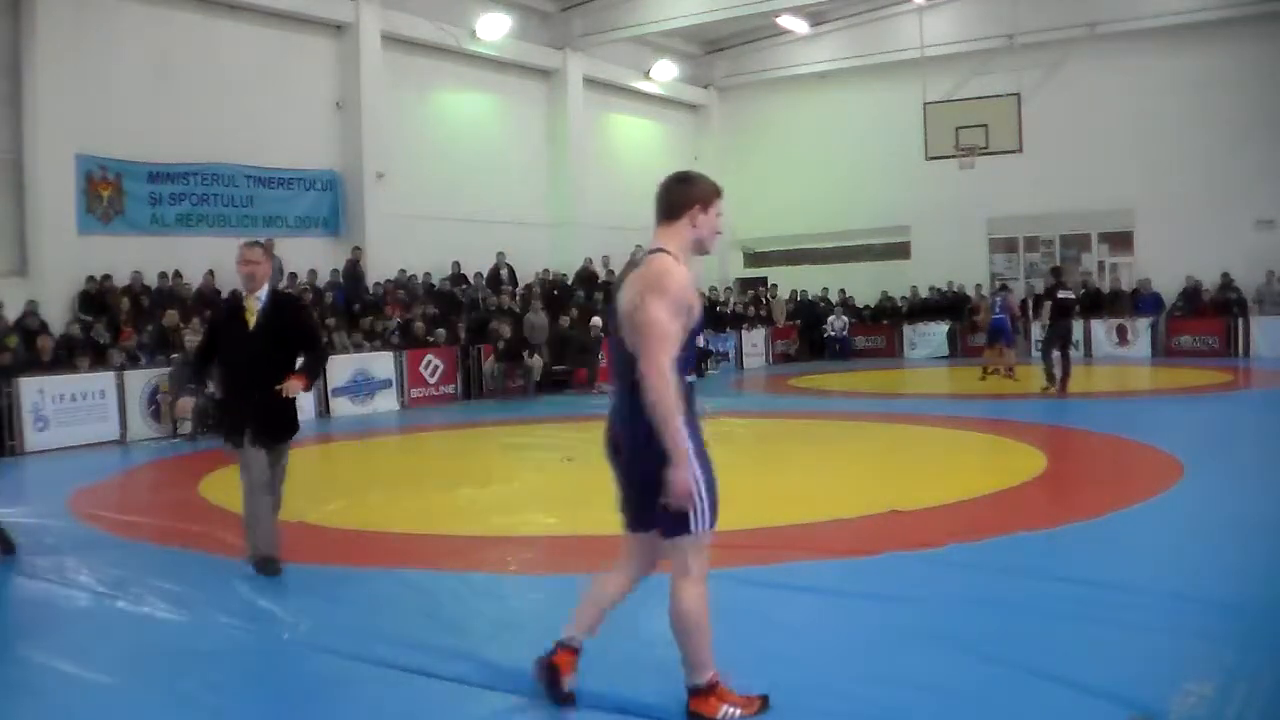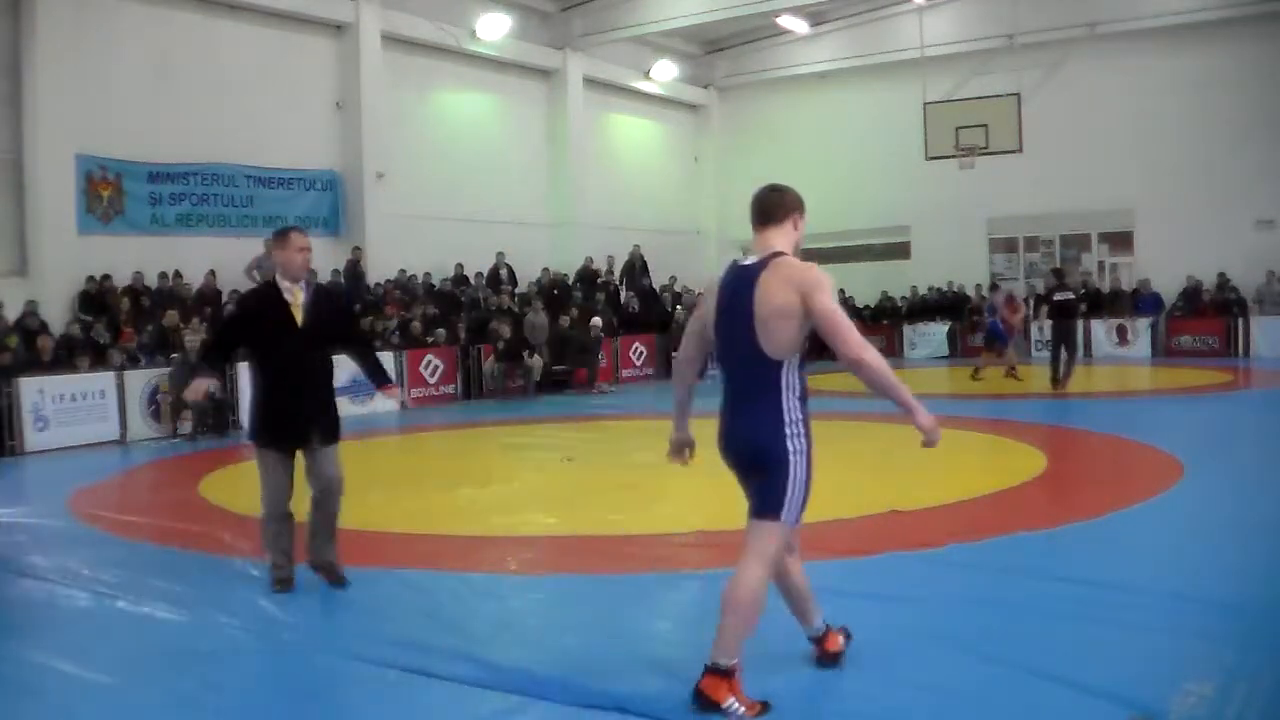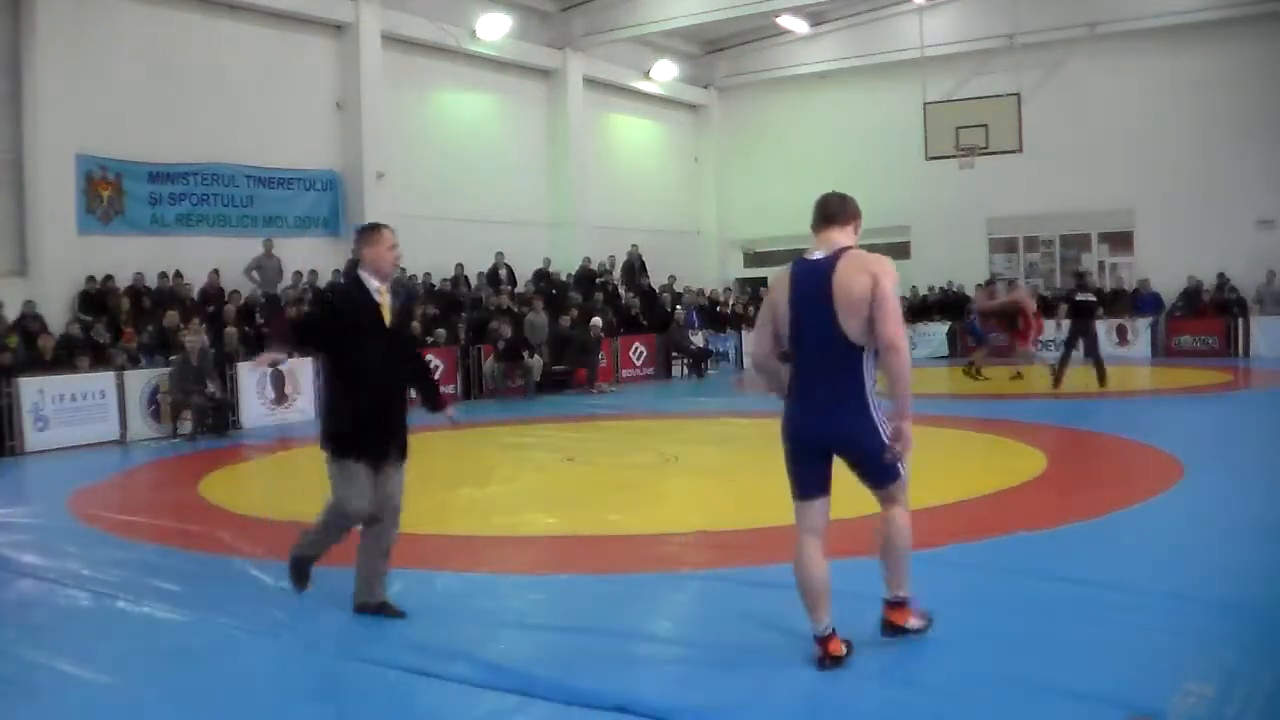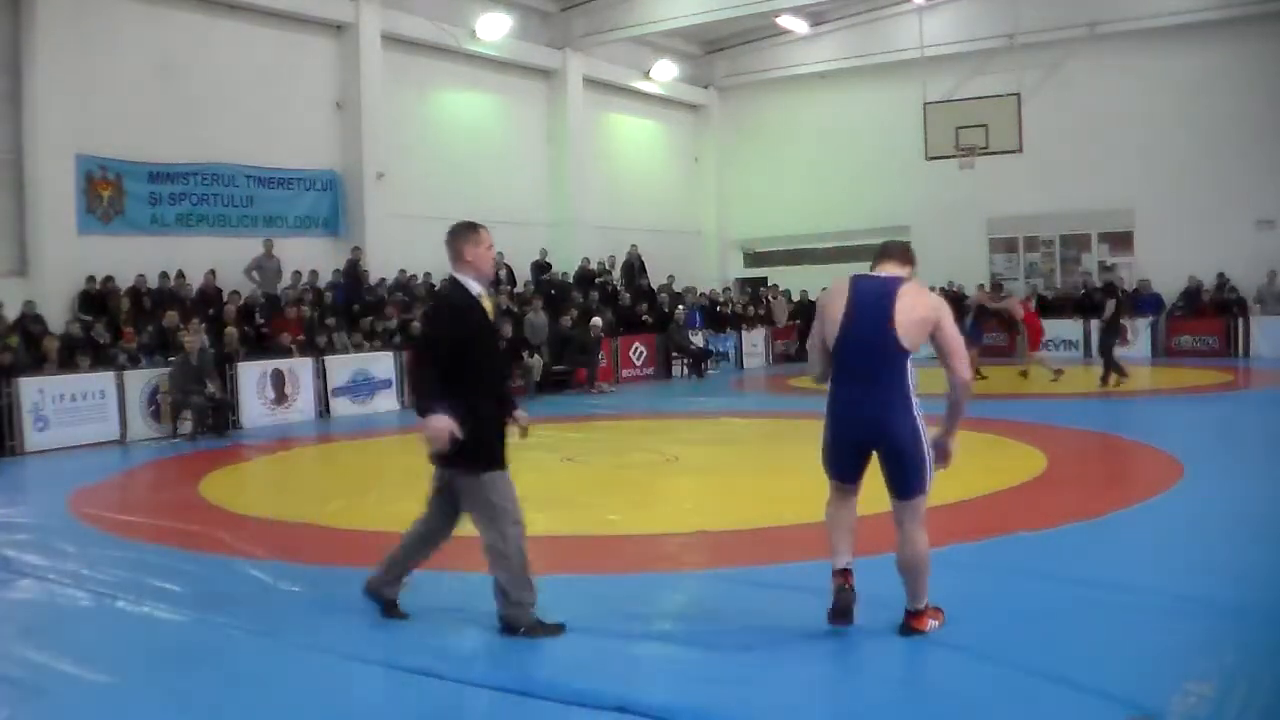
dt=0.4s
person 1, frame 1
left shoulder: (637, 272)
right shoulder: (670, 275)
right elbow: (657, 372)
right wrist: (680, 457)
left hip: (626, 433)
right hip: (661, 439)
left knee: (640, 554)
right knee: (690, 567)
left ankle: (564, 653)
person 1, frame 2
left shoulder: (722, 284)
right shoulder: (803, 277)
left elbow: (685, 363)
right elbow: (857, 354)
left wrist: (680, 425)
right wrist: (914, 408)
left hip: (734, 431)
right hip: (779, 433)
left knee: (783, 538)
right knee: (760, 556)
left ankle: (823, 636)
person 1, frame 3
left shoulder: (784, 280)
right shoulder: (873, 267)
left elbow: (762, 358)
right elbow: (892, 341)
right wrist: (904, 416)
left hip: (801, 417)
right hip: (855, 413)
left knee: (810, 530)
right knee: (894, 502)
left ankle: (825, 638)
right ankle: (898, 607)
person 1, frame 4
left shoulder: (834, 294)
right shoulder: (928, 301)
left elbow: (817, 370)
right elbow: (962, 377)
right wrist: (947, 433)
left hip: (844, 411)
right hip: (896, 413)
left knee: (841, 496)
right knee: (910, 520)
left ankle: (841, 577)
right ankle: (917, 612)
person 2, frame 1
left shoulder: (289, 307)
right shoulder: (225, 310)
left elbow: (316, 350)
right elbow: (206, 353)
left wrist: (301, 378)
right wrist: (193, 389)
left hip: (277, 411)
right hip: (240, 413)
left knee: (271, 485)
right knee: (256, 481)
left ankle: (263, 544)
right ankle: (264, 553)
person 2, frame 2
left shoulder: (328, 299)
right shoulder: (254, 303)
left elbow: (357, 343)
right elbow: (221, 343)
left wrist: (383, 381)
right wrist: (207, 375)
left hip: (318, 414)
right hip: (273, 416)
left knee: (330, 485)
right knee: (276, 499)
left ankle: (323, 556)
right ankle: (281, 568)
person 2, frame 3
left shoulder: (396, 303)
right shoulder: (339, 299)
left elbow: (409, 358)
right elbow: (303, 334)
left wrist: (436, 400)
right wrist: (281, 351)
left hip: (388, 427)
right hip: (349, 426)
left knee: (387, 509)
right knee: (351, 506)
left ankle: (371, 594)
right ankle: (305, 551)
person 2, frame 4
left shoulder: (475, 302)
right shoulder: (447, 305)
right elbow: (422, 366)
left wrist: (508, 408)
right wrist: (433, 412)
left hip: (476, 433)
right hip: (464, 437)
left knee: (440, 518)
right knee: (505, 522)
left ankle: (384, 583)
right ankle: (518, 615)
